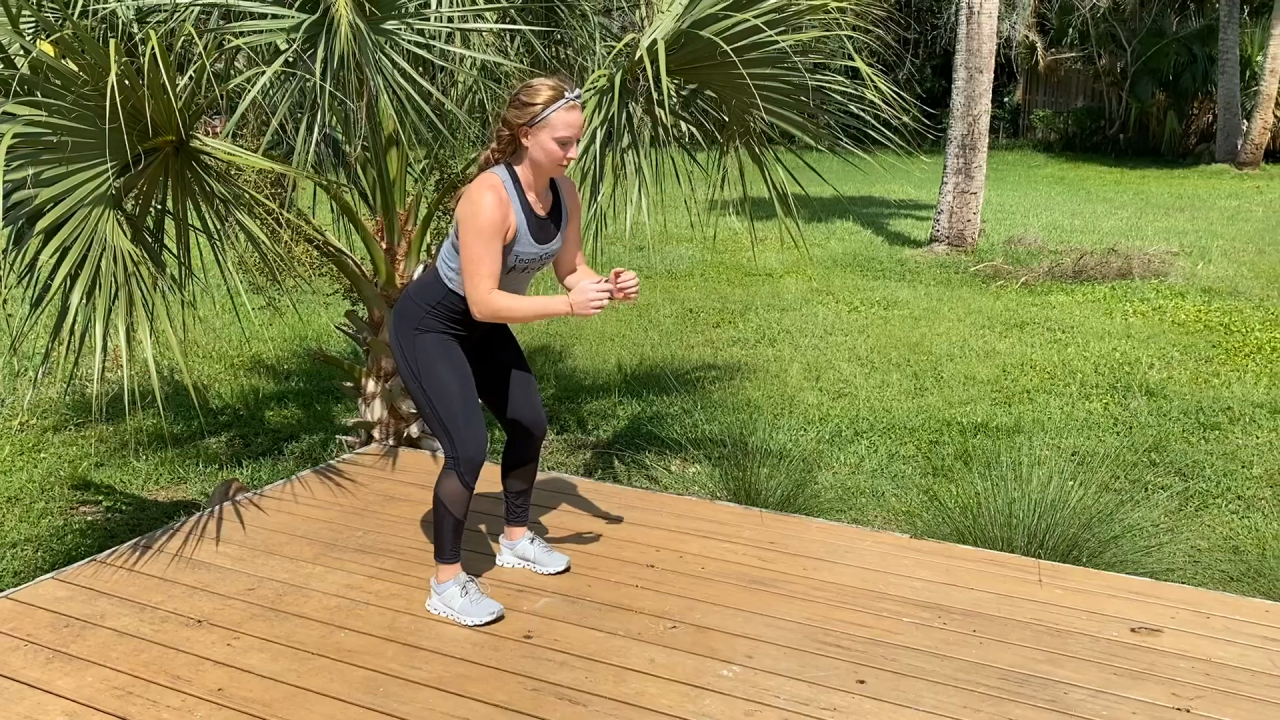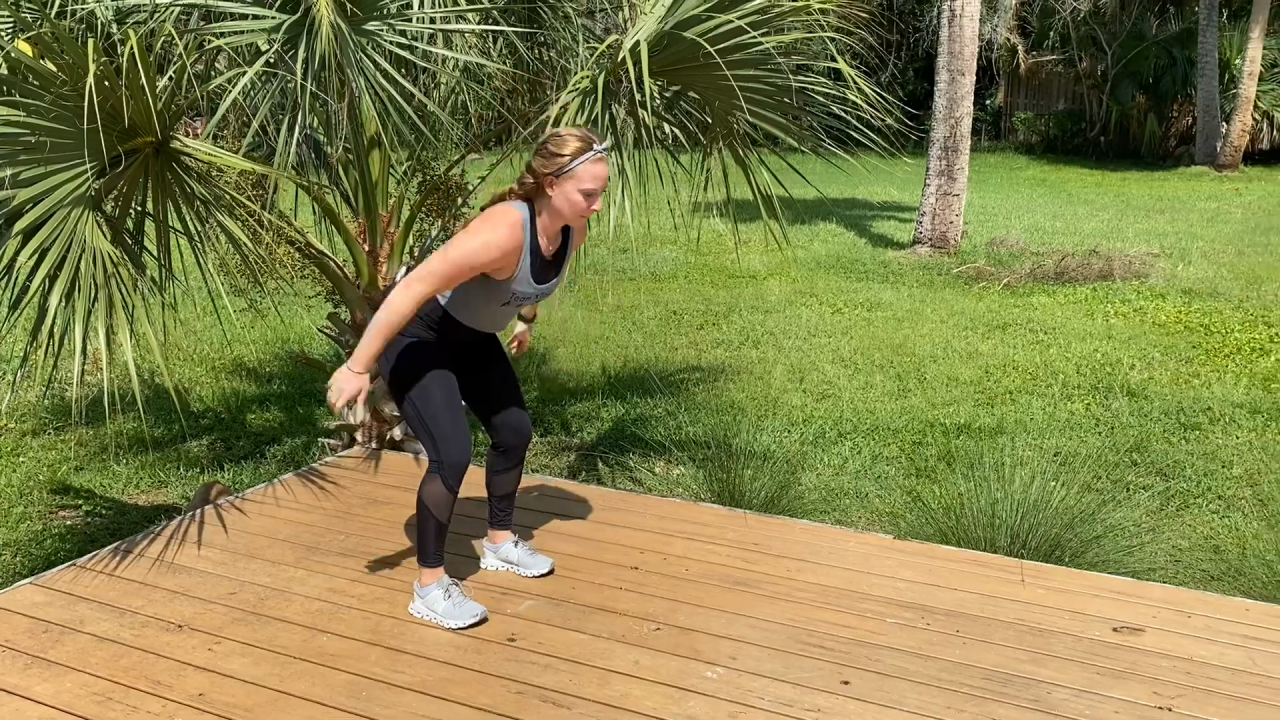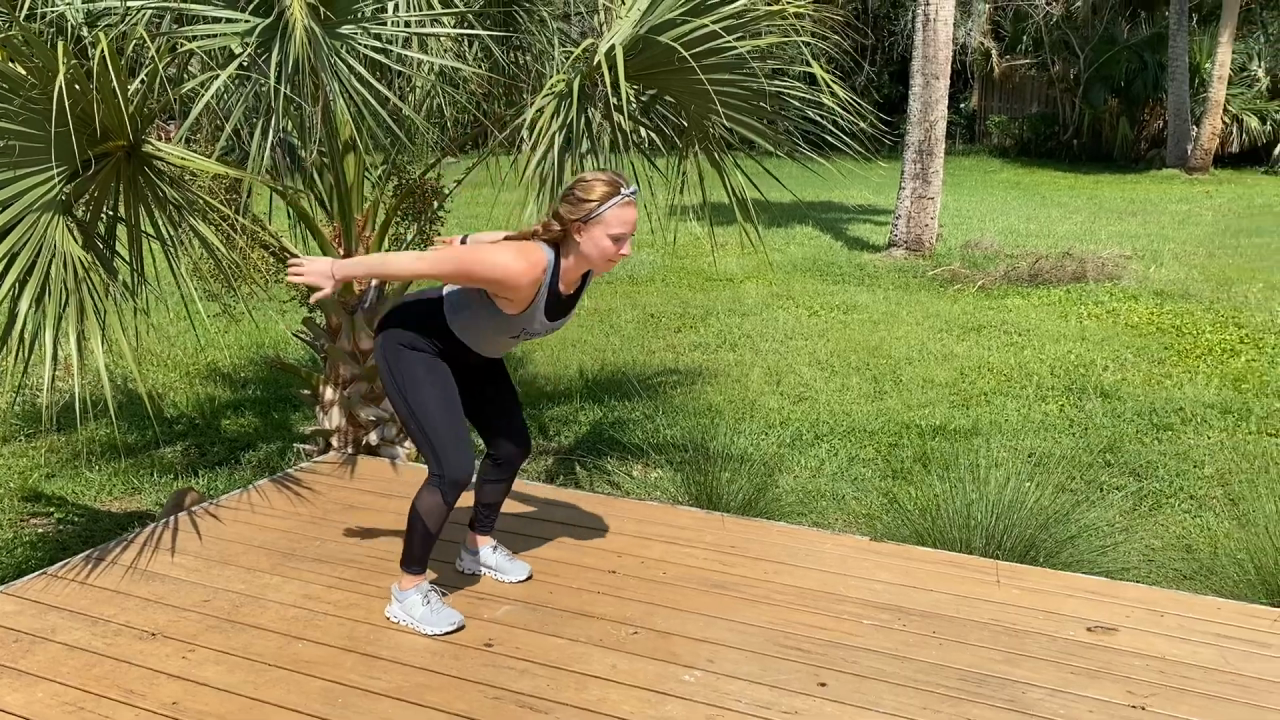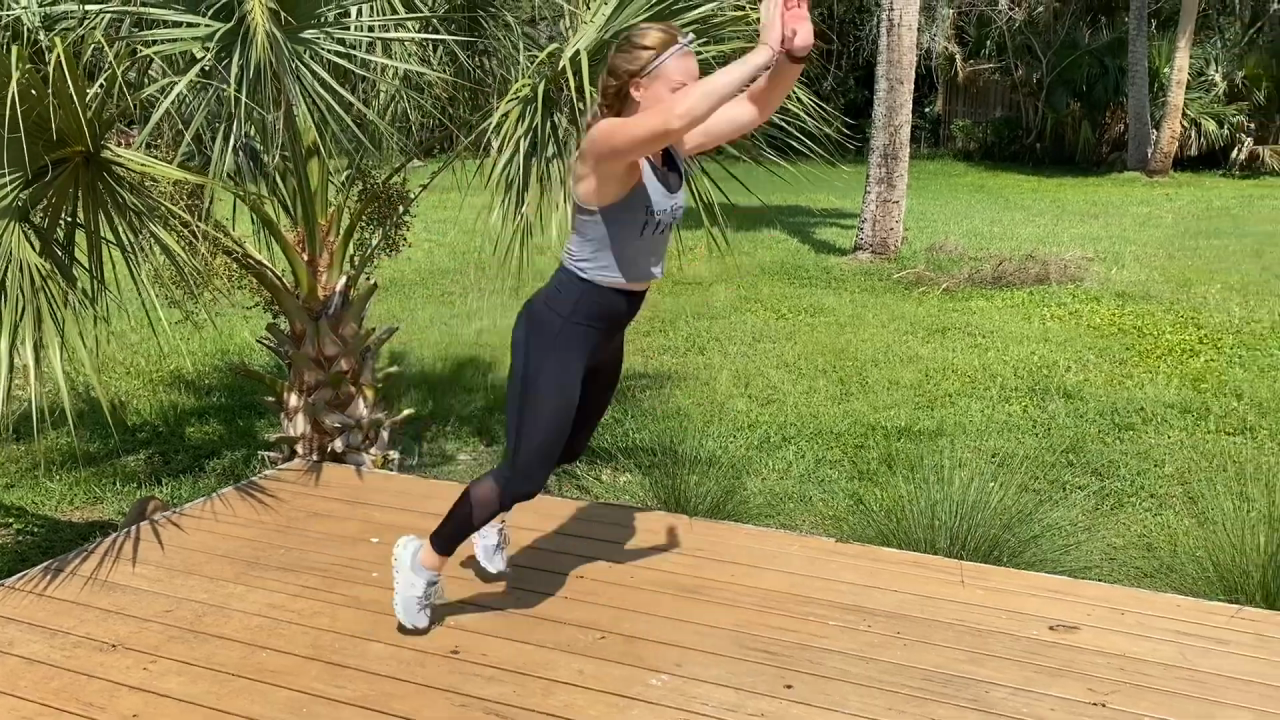
dt=0.4s
person 1, frame 1
left shoulder: (563, 193)
right shoulder: (489, 197)
left elbow: (571, 269)
right elbow: (483, 300)
left wrist: (607, 286)
right wrist: (567, 304)
left hip: (480, 325)
right hip: (427, 325)
left knee: (530, 424)
right knee: (468, 447)
left ankle: (516, 539)
right ankle: (446, 582)
person 1, frame 2
left shoulder: (570, 226)
right shoulder: (503, 231)
right elbow: (411, 291)
left wrist: (527, 318)
right wrist: (359, 366)
left hip: (472, 331)
right hip: (415, 333)
left knee: (513, 431)
right knee: (452, 454)
left ankle: (500, 542)
right ankle: (429, 588)
person 1, frame 3
left shoulder: (582, 261)
right shoulder: (526, 268)
left elbow: (512, 239)
right elbow: (418, 262)
left wrist: (466, 244)
right wrist: (339, 271)
left hip: (472, 345)
right hip: (412, 337)
left knee: (512, 447)
right knee: (451, 468)
left ankle: (480, 545)
right ankle: (410, 587)
person 1, frame 4
left shoulder: (665, 145)
right shoulder: (608, 144)
left elbow: (759, 108)
right elbow: (678, 116)
left wrist: (793, 55)
right wrist: (762, 52)
left hip: (602, 332)
right hip: (558, 332)
left knee: (559, 454)
right knee: (523, 471)
left ankle: (483, 521)
right ankle: (425, 556)
